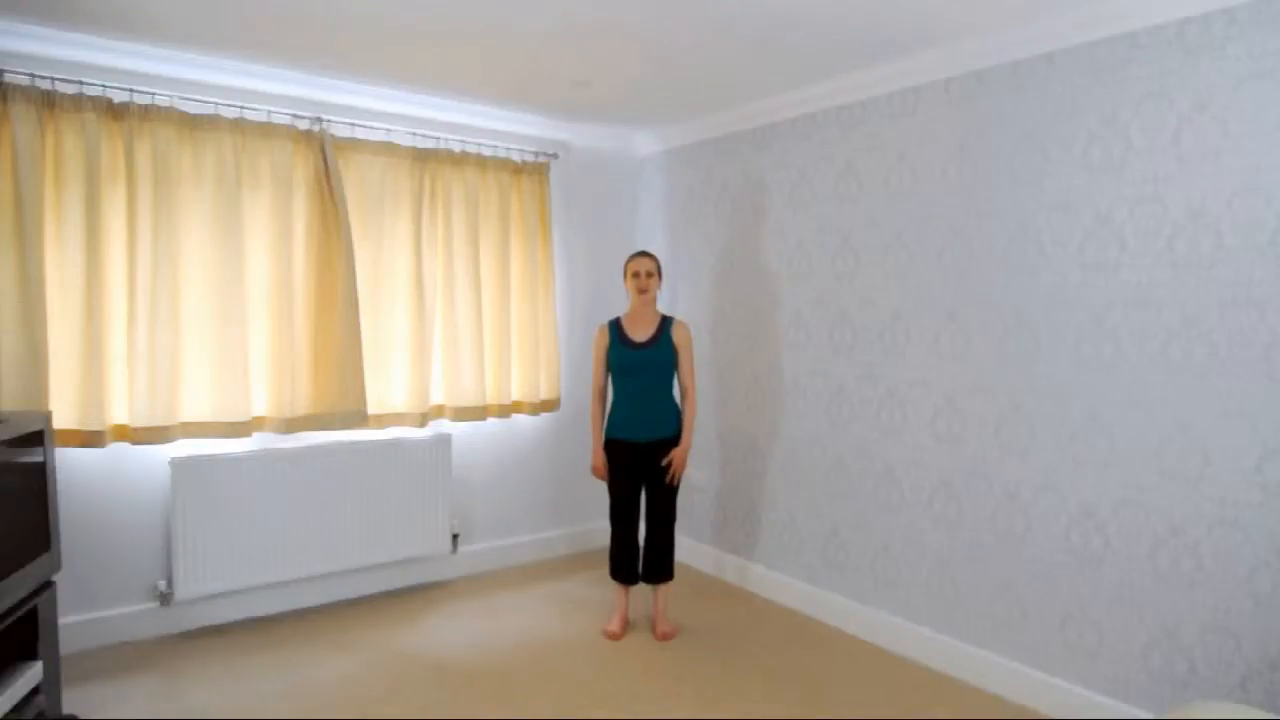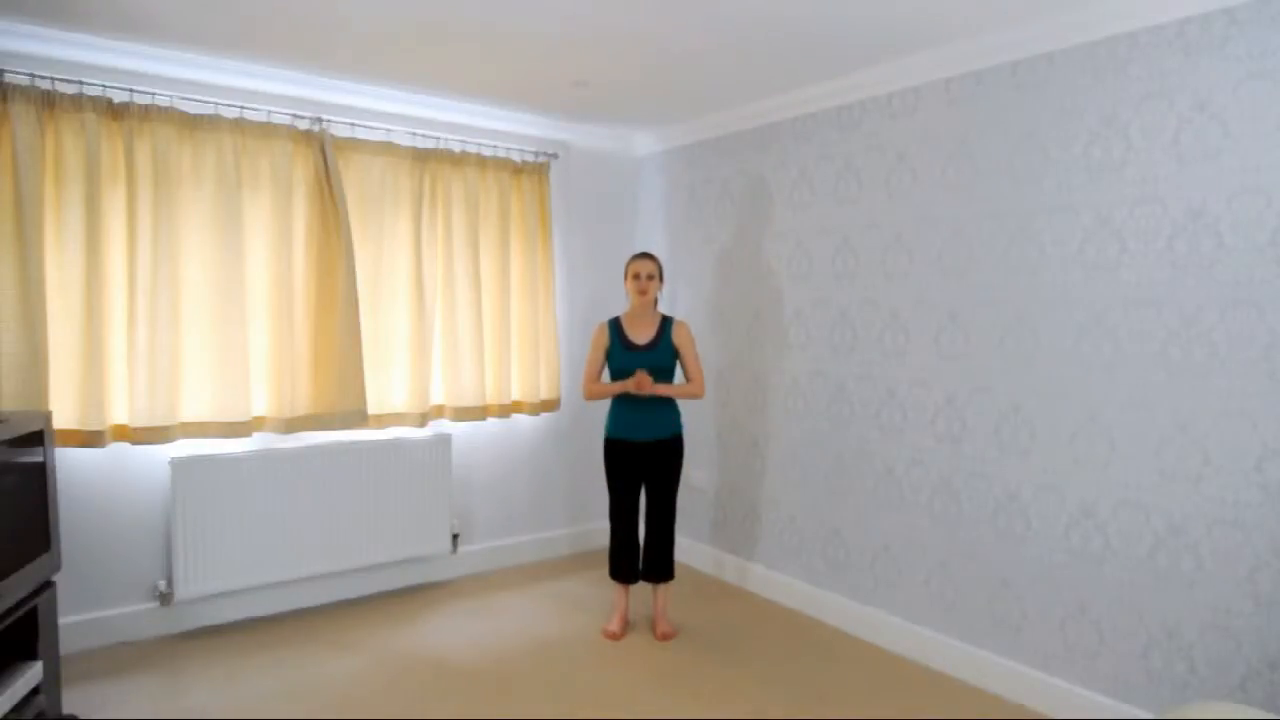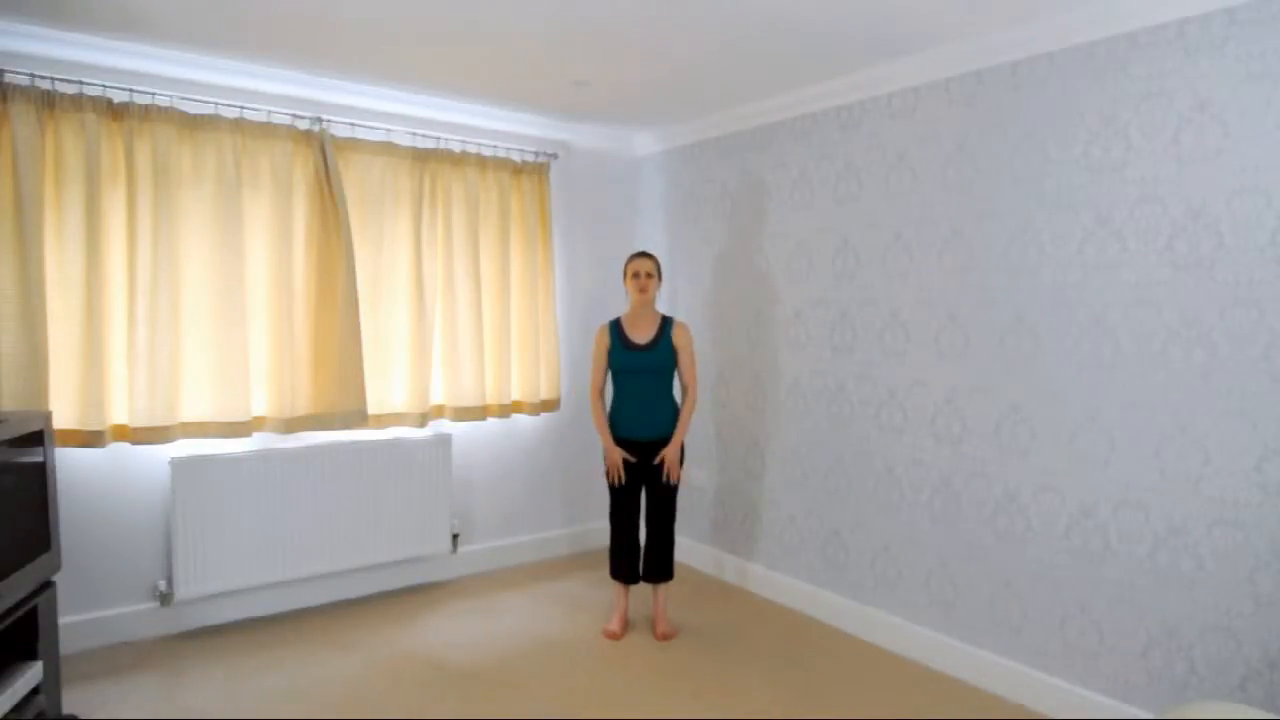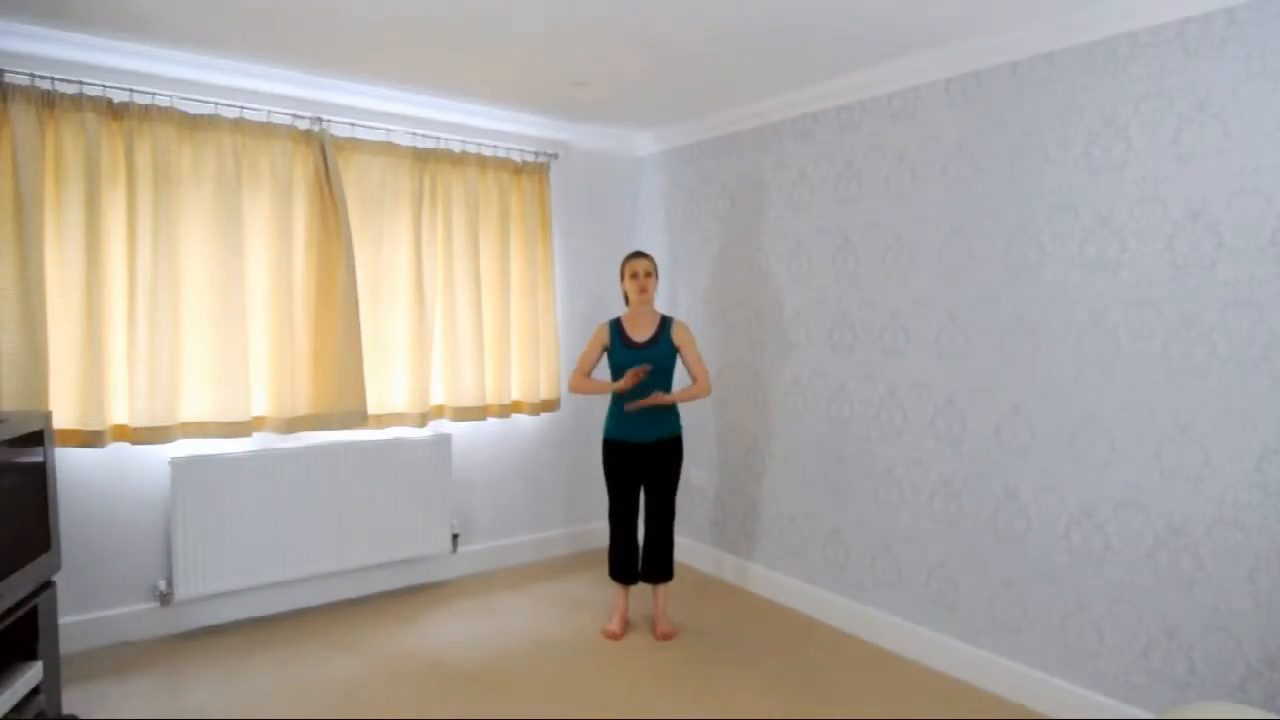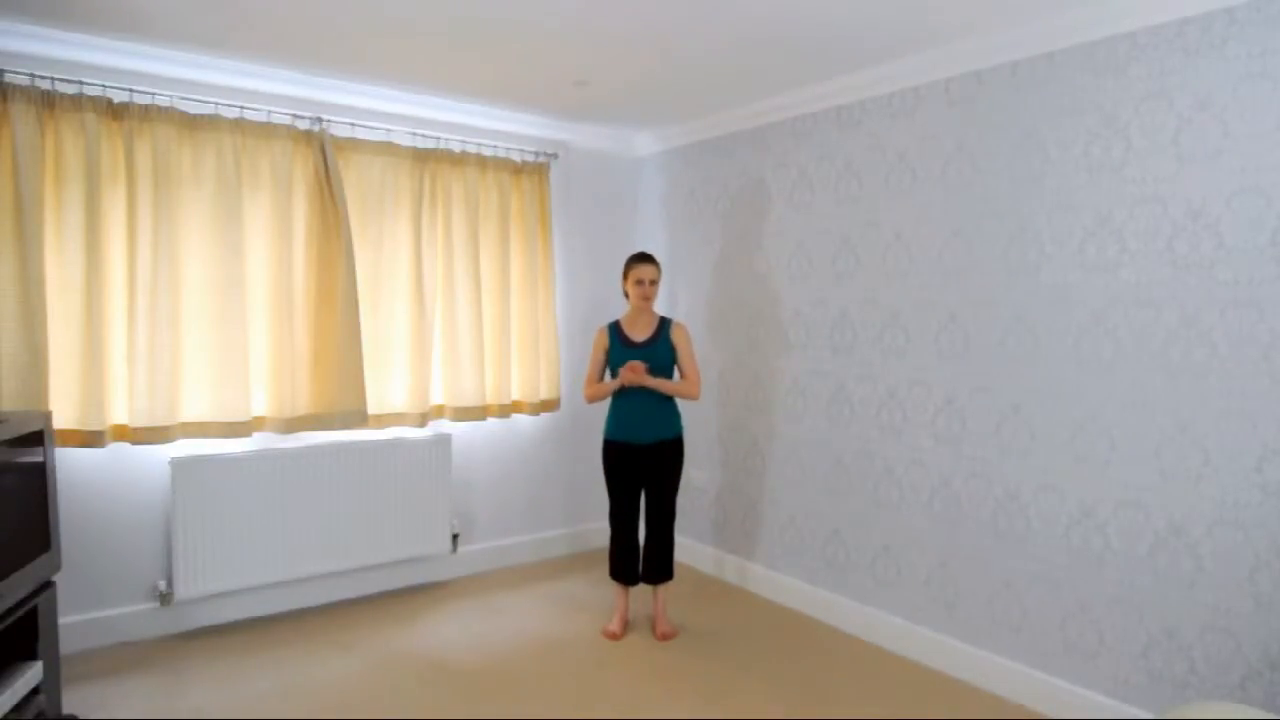
dt=1s
person 1, frame 1
left shoulder: (676, 330)
right shoulder: (608, 332)
left elbow: (688, 390)
right elbow: (599, 392)
left wrist: (685, 442)
right wrist: (597, 447)
left hip: (664, 442)
right hip: (621, 443)
left knee: (661, 522)
right knee: (623, 521)
left ankle: (660, 610)
right ankle: (620, 608)
person 1, frame 2
left shoulder: (677, 330)
right shoulder: (607, 331)
left elbow: (698, 387)
right elbow: (589, 389)
left wrist: (655, 387)
right wrist: (626, 385)
left hip: (665, 441)
right hip: (620, 441)
left knee: (661, 520)
right knee: (622, 520)
left ankle: (660, 609)
right ankle: (620, 608)
person 1, frame 3
left shoulder: (676, 331)
right shoulder: (608, 333)
left elbow: (690, 391)
right elbow: (596, 393)
left wrist: (676, 442)
right wrist: (608, 443)
left hip: (664, 443)
right hip: (622, 443)
left knee: (661, 521)
right knee: (622, 521)
left ankle: (660, 609)
right ankle: (620, 608)
person 1, frame 4
left shoulder: (676, 329)
right shoulder: (608, 331)
left elbow: (703, 384)
right elbow: (576, 381)
left wrist: (667, 397)
right wrist: (616, 385)
left hip: (664, 440)
right hip: (620, 441)
left knee: (661, 520)
right knee: (622, 520)
left ankle: (660, 609)
right ankle: (620, 609)
person 1, frame 5
left shoulder: (674, 331)
right shoulder: (607, 334)
left elbow: (693, 388)
right elbow: (589, 392)
left wrist: (649, 380)
right wrist: (620, 379)
left hip: (664, 442)
right hip: (620, 442)
left knee: (661, 520)
right knee: (622, 521)
left ankle: (660, 610)
right ankle: (620, 609)
